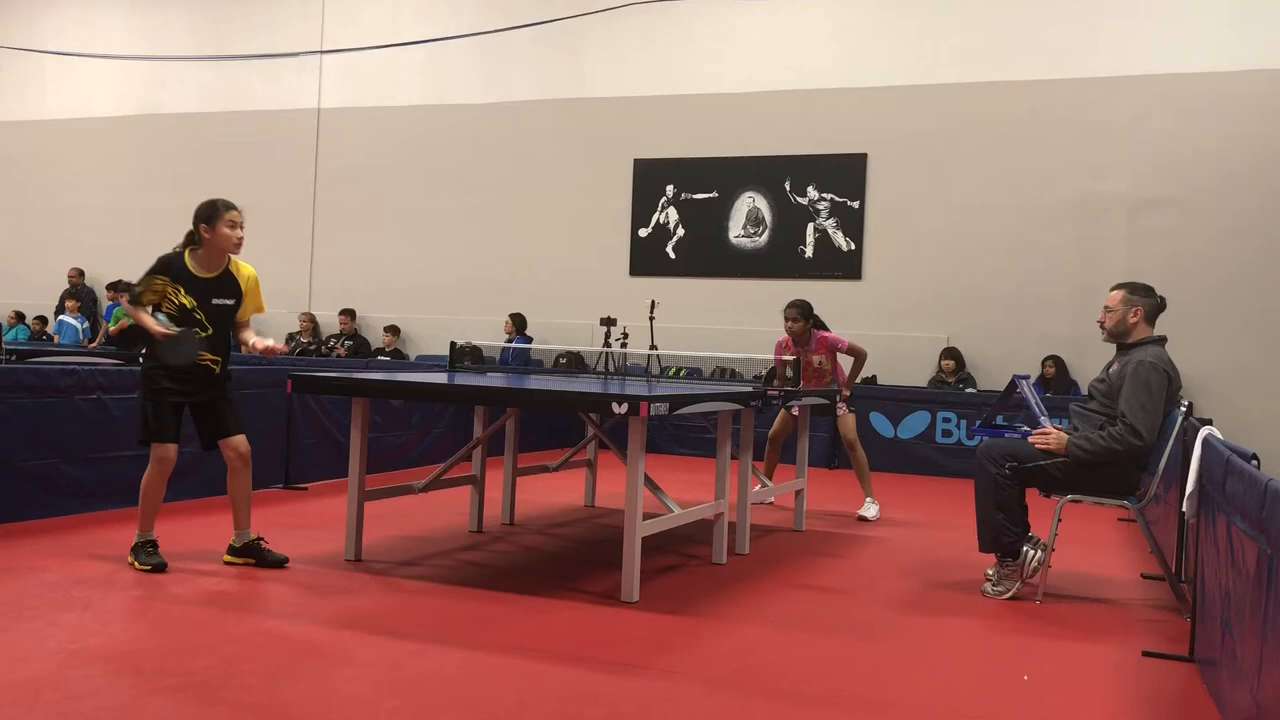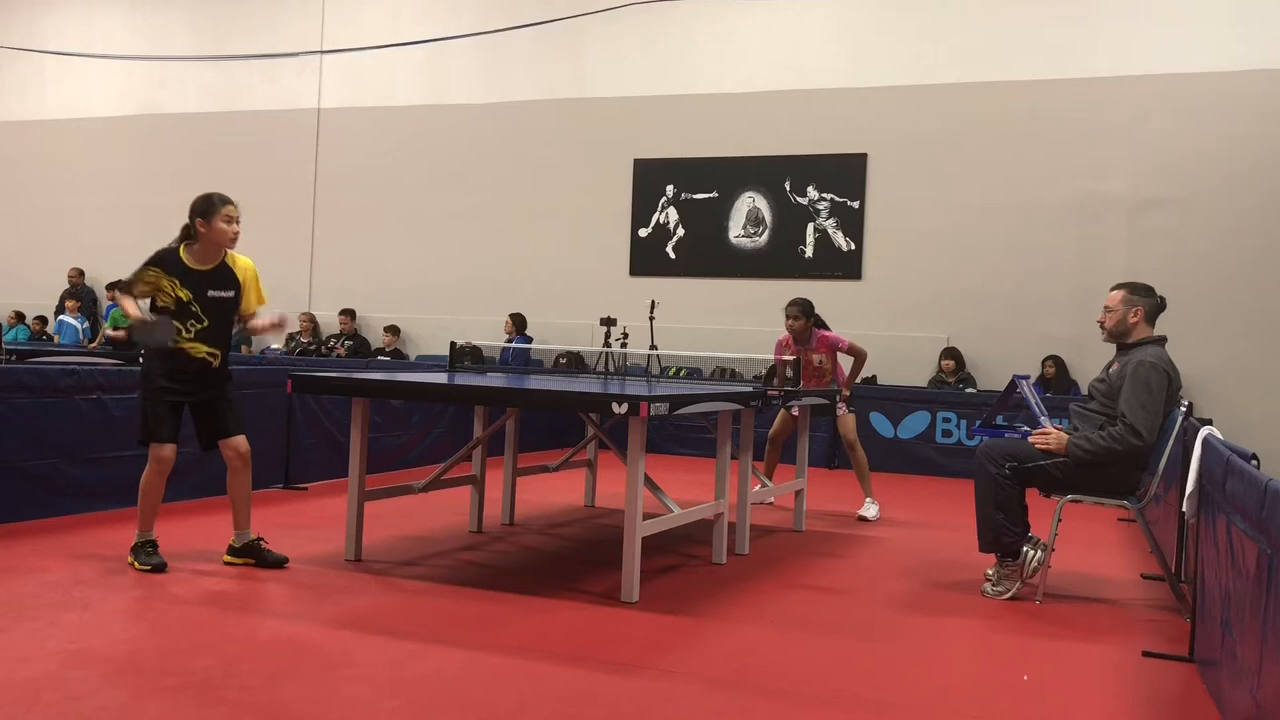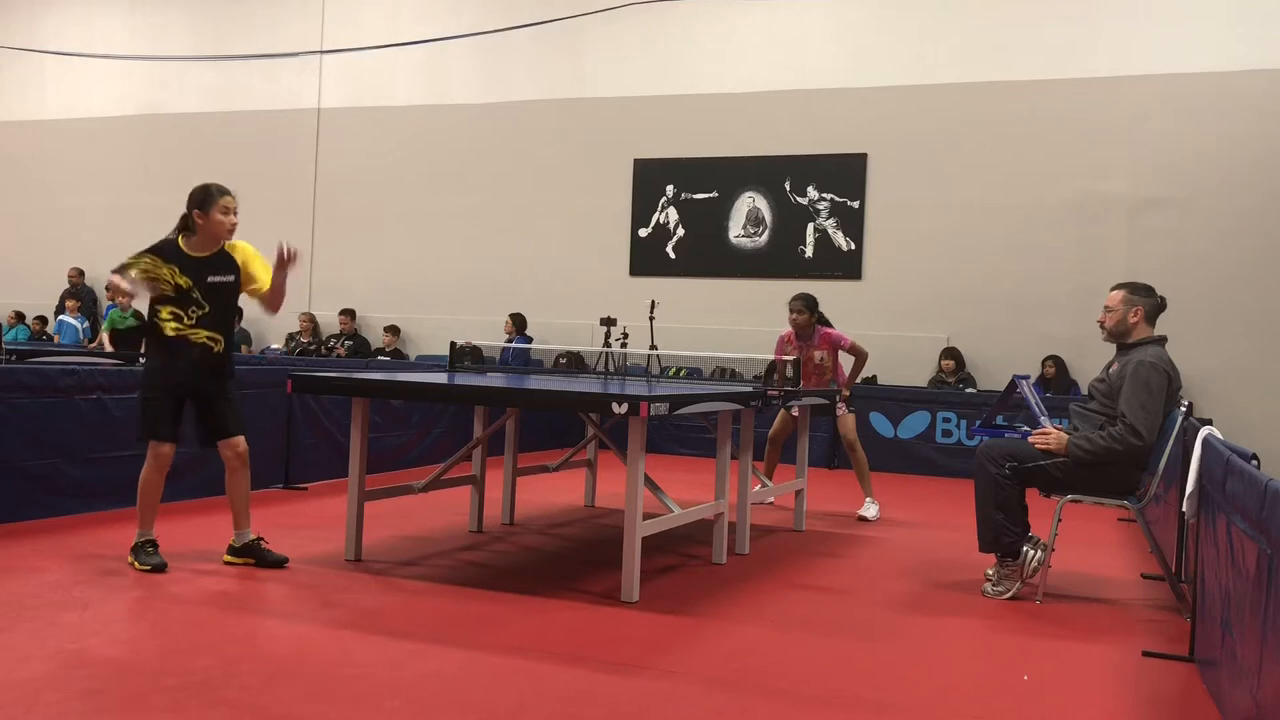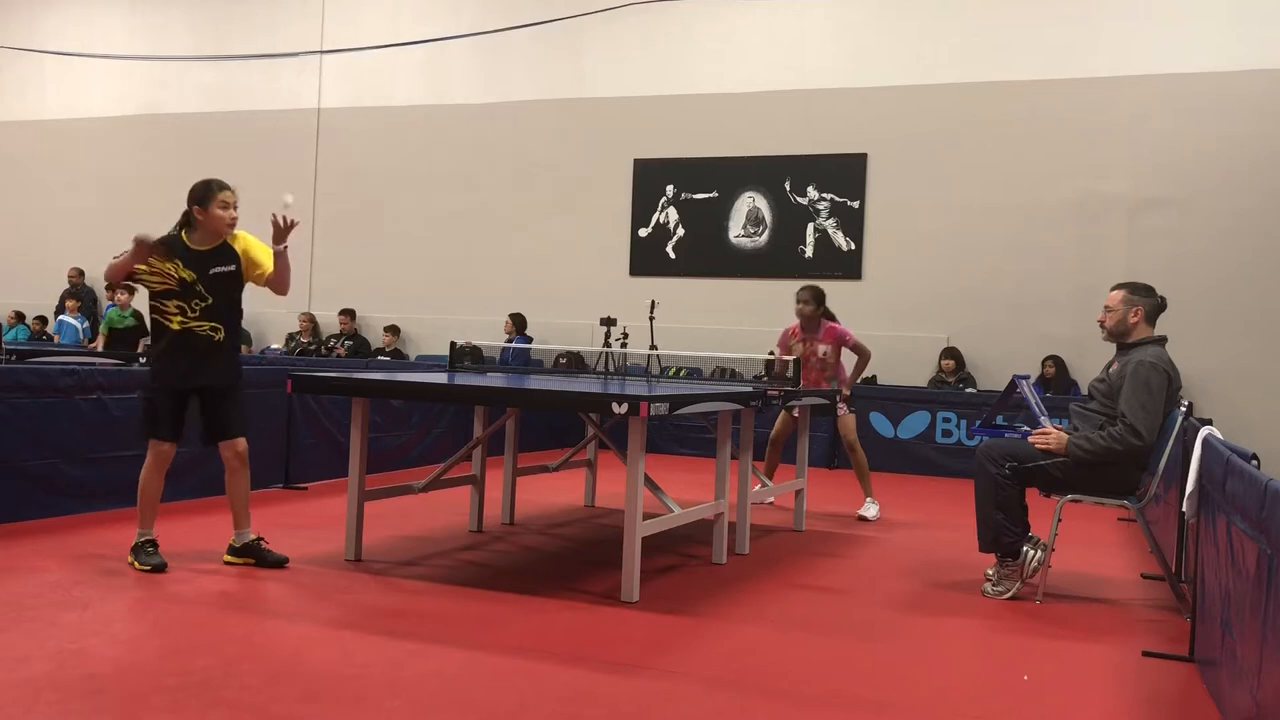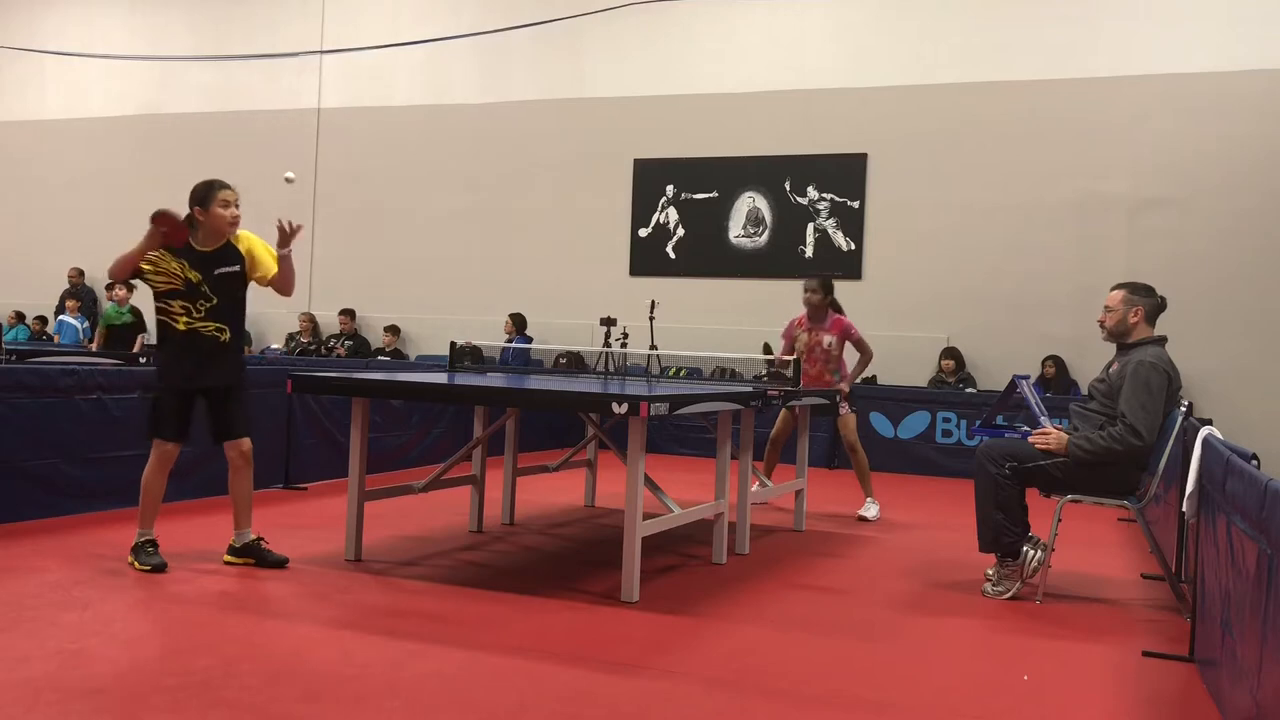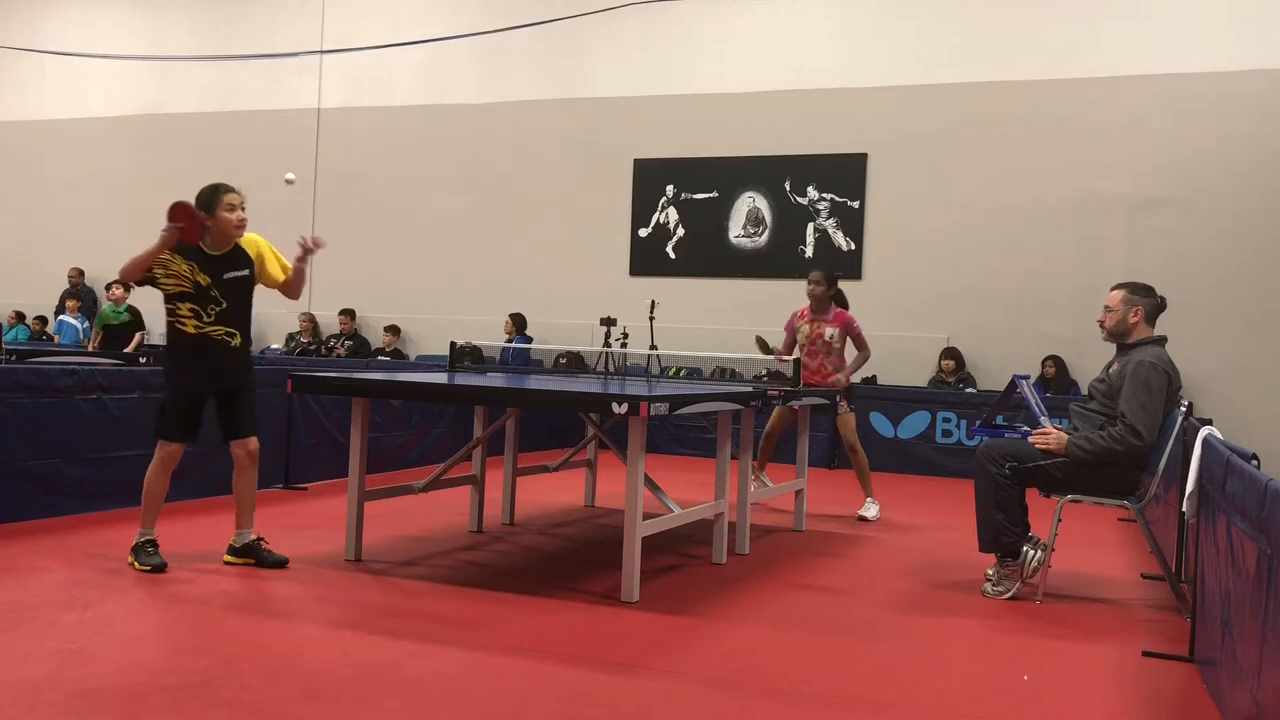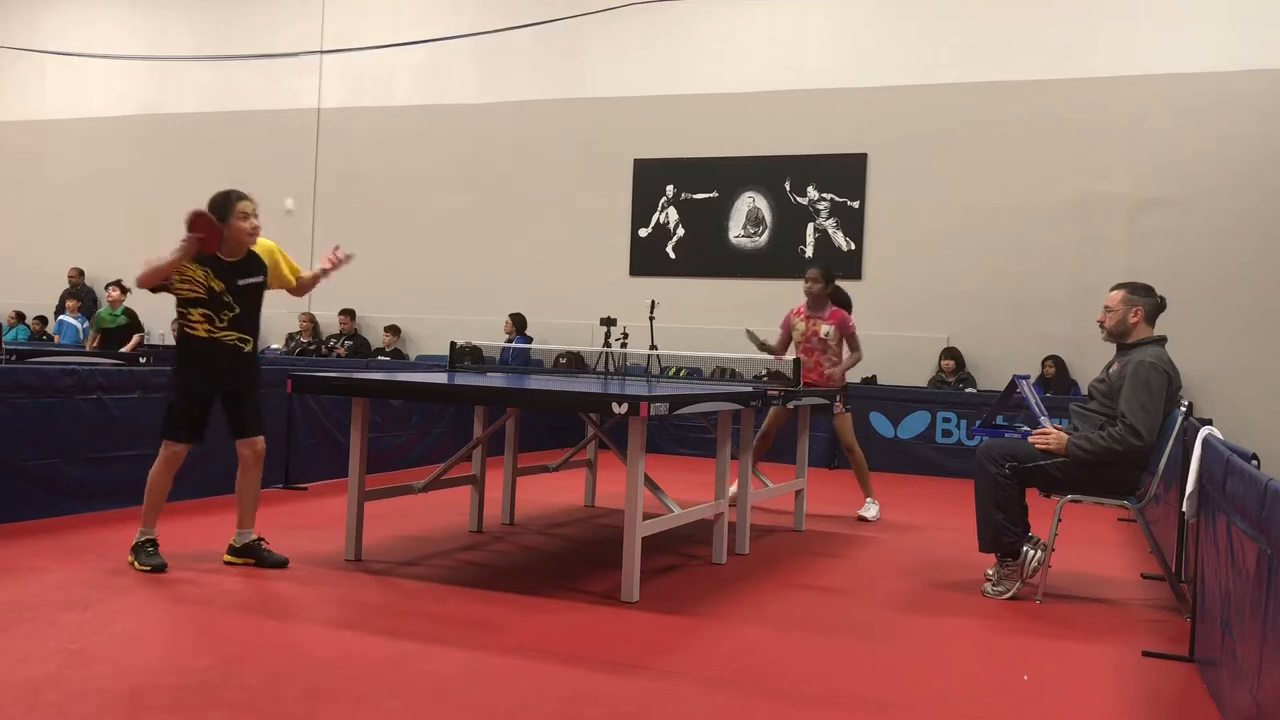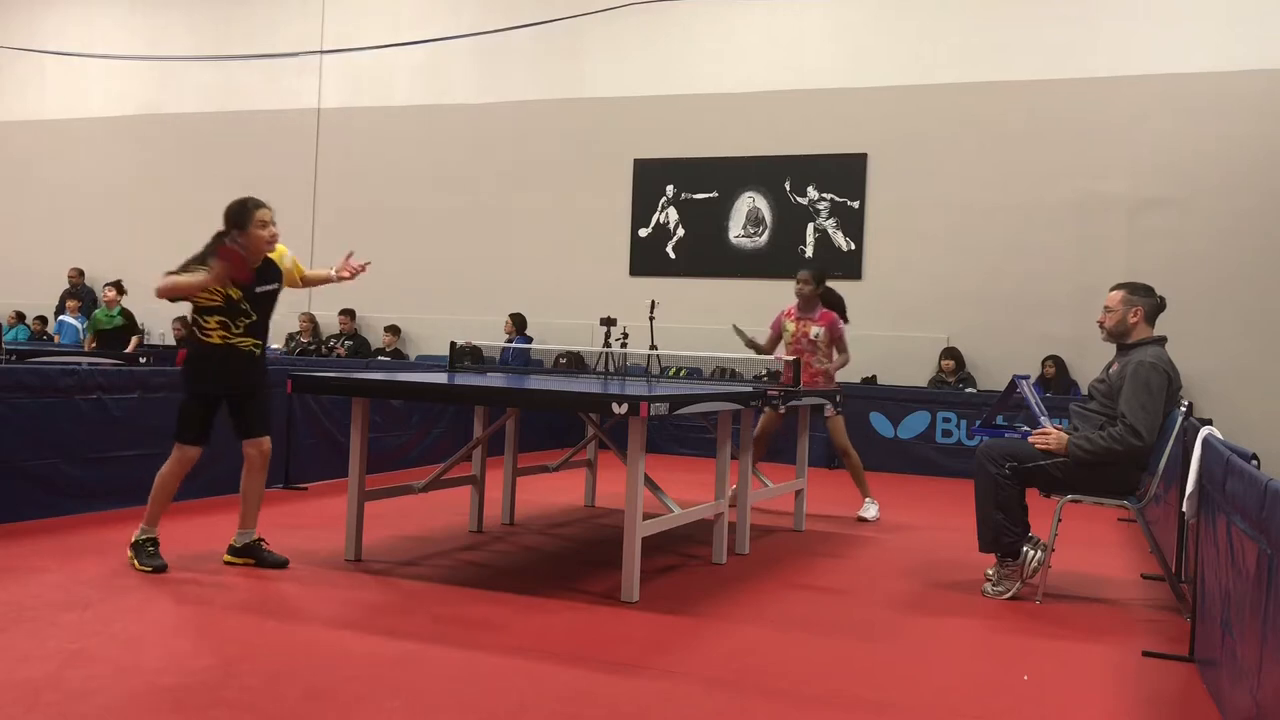
dt=0.1s
person 1, frame 1
left shoulder: (243, 276)
right shoulder: (170, 267)
left elbow: (240, 327)
right elbow: (133, 305)
left wrist: (256, 342)
right wrist: (153, 327)
left hip: (211, 380)
right hip: (164, 377)
left knee: (239, 452)
right knee: (164, 456)
left ankle: (243, 542)
right ankle: (143, 542)
person 1, frame 2
left shoulder: (241, 269)
right shoulder: (165, 261)
left elbow: (248, 318)
right elbow: (124, 294)
left wrist: (266, 324)
right wrist: (136, 316)
left hip: (212, 379)
right hip: (163, 375)
left knee: (239, 452)
right knee: (163, 456)
left ankle: (243, 542)
right ankle: (143, 541)
person 1, frame 3
left shoulder: (239, 255)
right shoulder: (163, 253)
left elbow: (273, 303)
right elbow: (116, 276)
left wrist: (281, 270)
right wrist: (125, 285)
left hip: (214, 371)
right hip: (165, 369)
left knee: (236, 451)
right knee: (161, 453)
left ankle: (243, 542)
right ankle: (143, 541)
person 1, frame 4
left shoulder: (241, 246)
right shoulder: (167, 249)
left elbow: (280, 287)
right elbow: (113, 274)
left wrist: (280, 247)
right wrist: (131, 256)
left hip: (220, 367)
right hip: (171, 366)
left knee: (236, 451)
right knee: (161, 451)
left ankle: (243, 541)
right ankle: (143, 540)
person 1, frame 5
left shoulder: (244, 245)
right shoulder: (168, 249)
left elbow: (284, 287)
right elbow: (115, 273)
left wrist: (284, 250)
right wrist: (144, 245)
left hip: (225, 366)
right hip: (176, 366)
left knee: (241, 450)
right knee: (164, 452)
left ankle: (243, 541)
right ankle: (145, 540)
person 1, frame 6
left shoulder: (252, 248)
right shoulder: (179, 252)
left elbow: (292, 291)
right elbow: (126, 277)
left wrist: (302, 262)
right wrist: (159, 246)
left hip: (234, 368)
right hip: (185, 367)
left knee: (247, 451)
right knee: (169, 452)
left ankle: (244, 541)
right ankle: (144, 540)
person 1, frame 7
left shoulder: (264, 255)
right shoulder: (196, 255)
left elbow: (298, 287)
right elbow: (143, 281)
left wrist: (321, 272)
right wrist: (178, 258)
left hip: (242, 368)
right hip: (195, 368)
left knee: (252, 449)
right knee: (174, 452)
left ankle: (243, 541)
right ankle: (144, 539)
person 1, frame 8
left shoulder: (278, 260)
right shoulder: (213, 259)
left elbow: (302, 279)
right elbow: (163, 289)
left wrist: (334, 275)
right wrist: (205, 279)
left hip: (250, 371)
right hip: (205, 371)
left knee: (259, 450)
right knee: (185, 454)
left ankle: (244, 541)
right ankle: (144, 538)
person 2, frame 1
left shoulder: (1147, 364)
right shoulder: (1131, 356)
left elbow: (1133, 437)
left wrist: (1069, 445)
right wrist: (1067, 433)
left hip: (1109, 468)
right hip: (1093, 454)
left knee: (994, 455)
right knee: (997, 453)
left ankle: (1013, 553)
right ankle: (1019, 545)
person 2, frame 2
left shoulder: (1147, 364)
right shoulder: (1130, 356)
left elbow: (1133, 437)
left wrist: (1070, 445)
right wrist: (1067, 433)
left hip: (1109, 468)
right hip: (1094, 455)
left knee: (994, 455)
right knee: (996, 452)
left ankle: (1013, 552)
right ankle: (1019, 546)
person 2, frame 3
left shoulder: (1147, 364)
right shoulder: (1131, 356)
left elbow: (1133, 437)
left wrist: (1069, 445)
right wrist: (1066, 433)
left hip: (1109, 468)
right hip: (1094, 455)
left knee: (993, 455)
right knee: (996, 452)
left ankle: (1013, 554)
right ankle: (1020, 545)
person 2, frame 4
left shoulder: (1147, 364)
right shoulder: (1130, 356)
left elbow: (1133, 437)
left wrist: (1070, 445)
right wrist: (1067, 433)
left hip: (1109, 468)
right hip: (1095, 455)
left knee: (994, 455)
right knee: (996, 452)
left ankle: (1013, 553)
right ankle: (1019, 545)
person 2, frame 5
left shoulder: (1147, 364)
right shoulder: (1131, 356)
left elbow: (1133, 437)
left wrist: (1069, 446)
right wrist: (1067, 433)
left hip: (1110, 468)
right hip: (1095, 455)
left knee: (993, 454)
right knee: (998, 452)
left ankle: (1013, 554)
right ankle: (1020, 544)
person 2, frame 6
left shoulder: (1147, 364)
right shoulder: (1131, 355)
left elbow: (1133, 437)
left wrist: (1069, 445)
right wrist: (1067, 434)
left hip: (1110, 468)
right hip: (1095, 456)
left knee: (993, 454)
right knee: (997, 452)
left ankle: (1013, 554)
right ankle: (1020, 545)
person 2, frame 7
left shoulder: (1147, 364)
right shoulder: (1130, 356)
left elbow: (1133, 437)
left wrist: (1069, 445)
right wrist: (1067, 433)
left hip: (1109, 468)
right hip: (1095, 455)
left knee: (993, 455)
right knee: (997, 452)
left ankle: (1013, 554)
right ankle: (1020, 545)
person 2, frame 8
left shoulder: (1147, 364)
right shoulder: (1130, 356)
left elbow: (1133, 438)
left wrist: (1069, 445)
right wrist: (1067, 433)
left hip: (1109, 468)
right hip: (1095, 456)
left knee: (993, 455)
right knee: (997, 452)
left ankle: (1013, 554)
right ankle: (1019, 546)
person 3, frame 1
left shoulder: (827, 340)
right shoulder: (782, 346)
left elbow: (861, 354)
left wrist: (847, 386)
left knee: (850, 439)
right knee: (774, 436)
left ankle: (870, 501)
person 3, frame 2
left shoulder: (827, 339)
right shoulder: (783, 344)
left elbow: (861, 354)
left wrist: (847, 386)
left knee: (850, 440)
right knee: (774, 436)
left ankle: (870, 501)
person 3, frame 3
left shoulder: (830, 337)
right shoulder: (785, 340)
left elbow: (862, 355)
left wrist: (847, 386)
left knee: (850, 440)
right knee: (774, 437)
left ankle: (870, 501)
person 3, frame 4
left shoulder: (835, 332)
right shoulder: (789, 334)
left elbow: (865, 354)
left wrist: (848, 385)
left knee: (850, 441)
right knee: (776, 437)
left ankle: (870, 501)
person 3, frame 5
left shoulder: (842, 325)
right shoulder: (795, 325)
left elbow: (867, 354)
right elbow: (785, 360)
left wrist: (848, 382)
left hip: (835, 389)
right hip: (805, 388)
left knee: (851, 442)
right knee: (776, 437)
left ankle: (871, 501)
right ankle: (763, 486)
person 3, frame 6
left shoulder: (844, 319)
right shoulder: (797, 318)
left elbow: (865, 351)
right elbow: (785, 354)
left wrist: (845, 374)
left hip: (834, 386)
right hip: (802, 384)
left knee: (850, 441)
right knee: (770, 432)
left ankle: (871, 500)
person 3, frame 7
left shoulder: (841, 317)
right shoulder: (794, 316)
left elbow: (857, 352)
right elbow: (778, 351)
left wrist: (842, 369)
right wrist: (764, 346)
left hip: (831, 386)
right hip: (798, 384)
left knee: (849, 444)
right knee: (765, 433)
left ankle: (870, 500)
person 3, frame 8
left shoulder: (830, 320)
right shoulder: (784, 317)
left elbow: (844, 355)
right elbow: (767, 350)
left wrist: (834, 366)
right wrist: (752, 344)
left hip: (822, 387)
left knee: (843, 447)
right knee: (759, 437)
left ankle: (869, 500)
